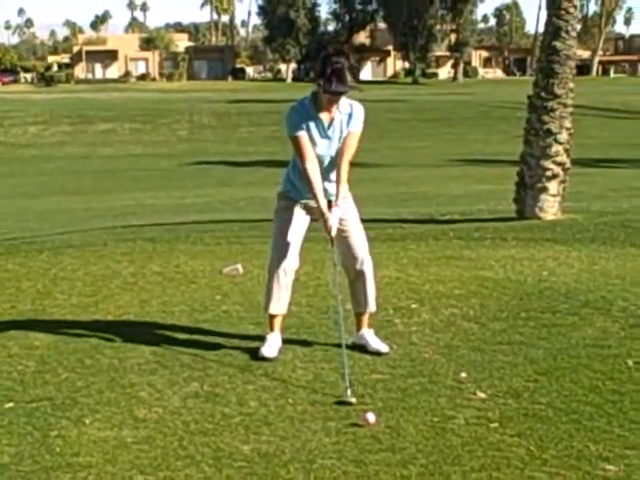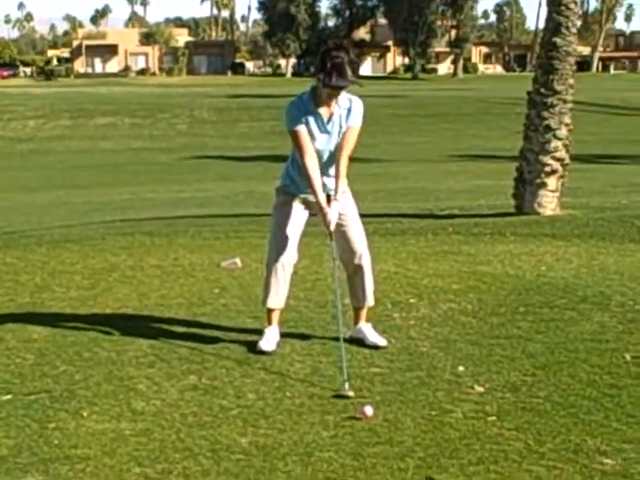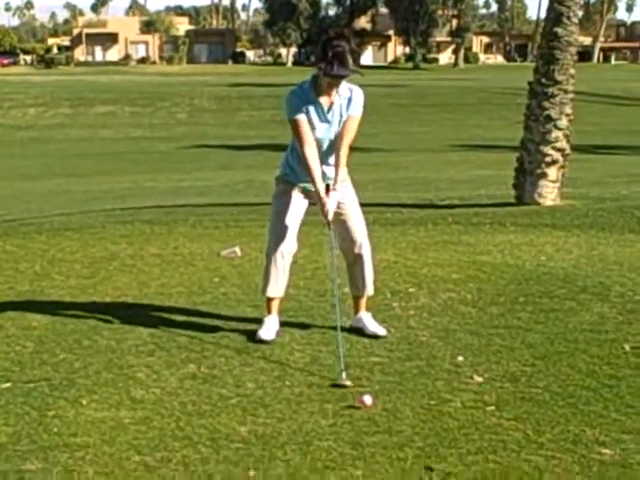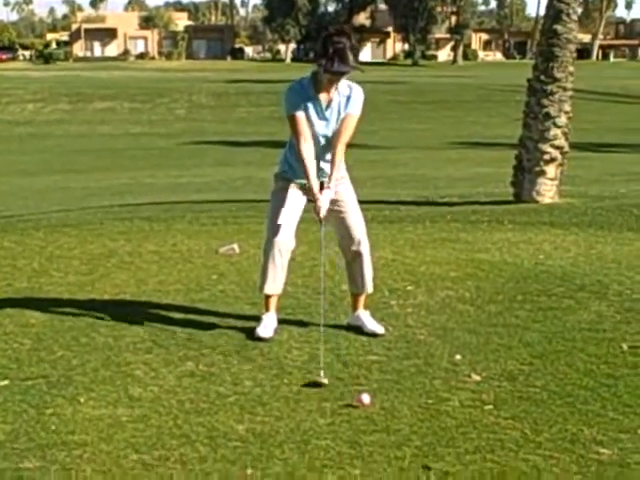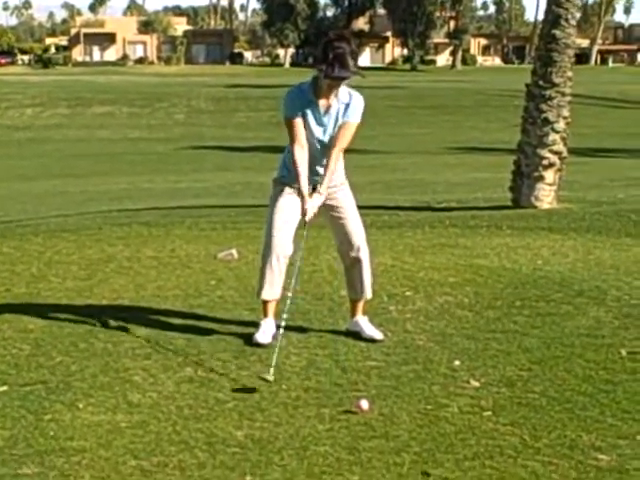
dt=0.1s
person 1, frame 1
left shoulder: (354, 111)
right shoulder: (297, 114)
left elbow: (343, 161)
right elbow: (309, 164)
left wrist: (338, 205)
right wrist: (323, 210)
left hip: (336, 195)
right hip: (296, 196)
left knee: (360, 260)
right knee: (282, 261)
left ankle: (363, 330)
right ankle: (274, 335)
person 1, frame 2
left shoulder: (354, 106)
right shoulder: (296, 108)
left elbow: (342, 155)
right elbow: (308, 159)
left wrist: (337, 199)
right wrist: (322, 205)
left hip: (335, 189)
right hip: (295, 190)
left knee: (359, 254)
right knee: (280, 255)
left ankle: (361, 324)
right ankle: (272, 328)
person 1, frame 3
left shoulder: (354, 96)
right shoulder: (297, 97)
left elbow: (343, 146)
right elbow: (307, 147)
left wrist: (334, 190)
right wrist: (320, 193)
left hip: (335, 179)
right hip: (295, 179)
left knee: (359, 243)
right knee: (280, 244)
left ankle: (361, 314)
right ankle: (271, 317)
person 1, frame 4
left shoulder: (354, 94)
right shoulder: (296, 92)
left elbow: (340, 144)
right elbow: (303, 143)
left wrist: (330, 188)
right wrist: (315, 191)
left hip: (334, 176)
right hip: (294, 176)
left knee: (357, 241)
right knee: (278, 241)
left ankle: (359, 312)
right ankle: (269, 315)
person 1, frame 5
left shoulder: (354, 102)
right shoulder: (296, 96)
left elbow: (336, 150)
right elbow: (299, 146)
left wrist: (319, 194)
right wrist: (303, 193)
left hip: (333, 183)
right hip: (292, 181)
left knee: (357, 247)
right knee: (276, 245)
left ankle: (358, 318)
right ankle: (268, 321)
